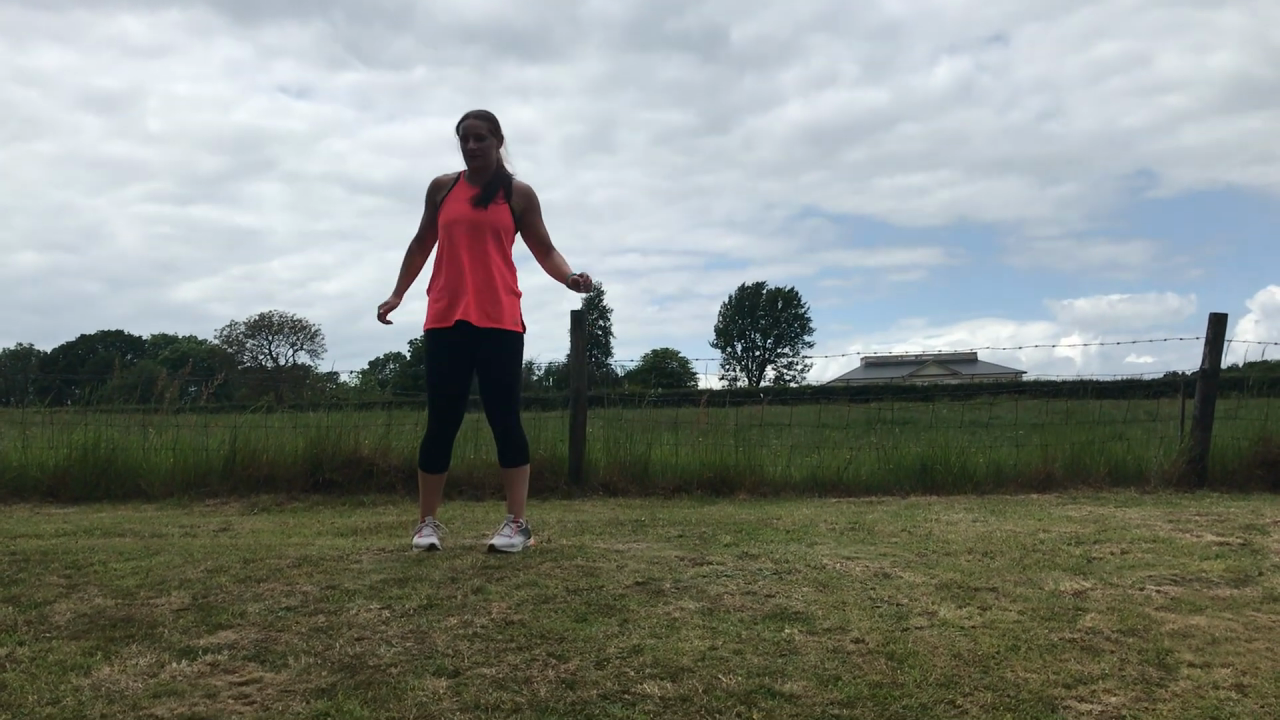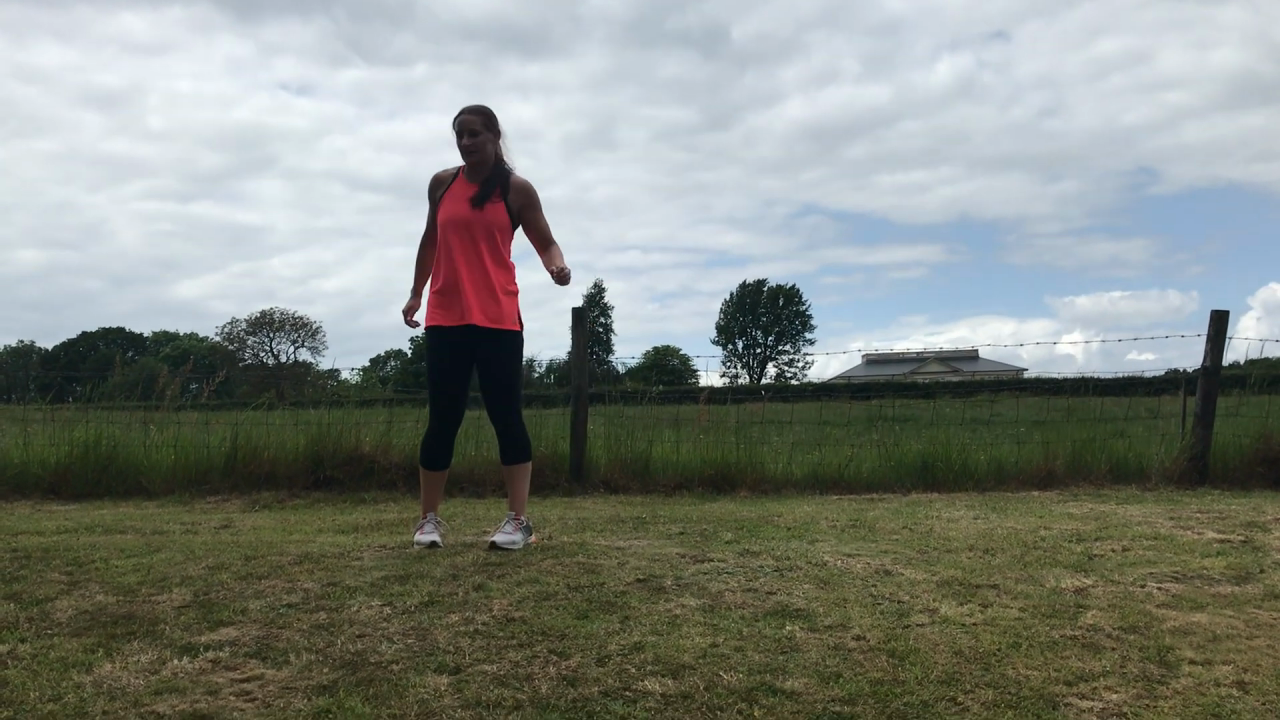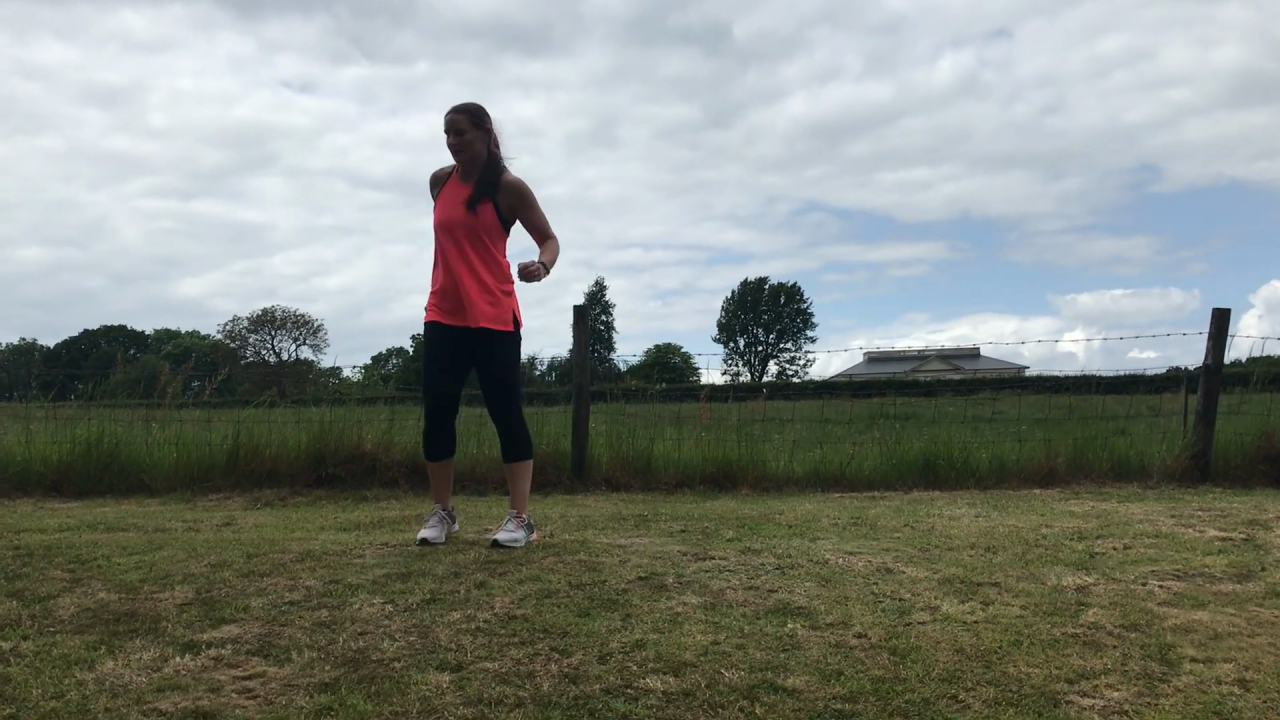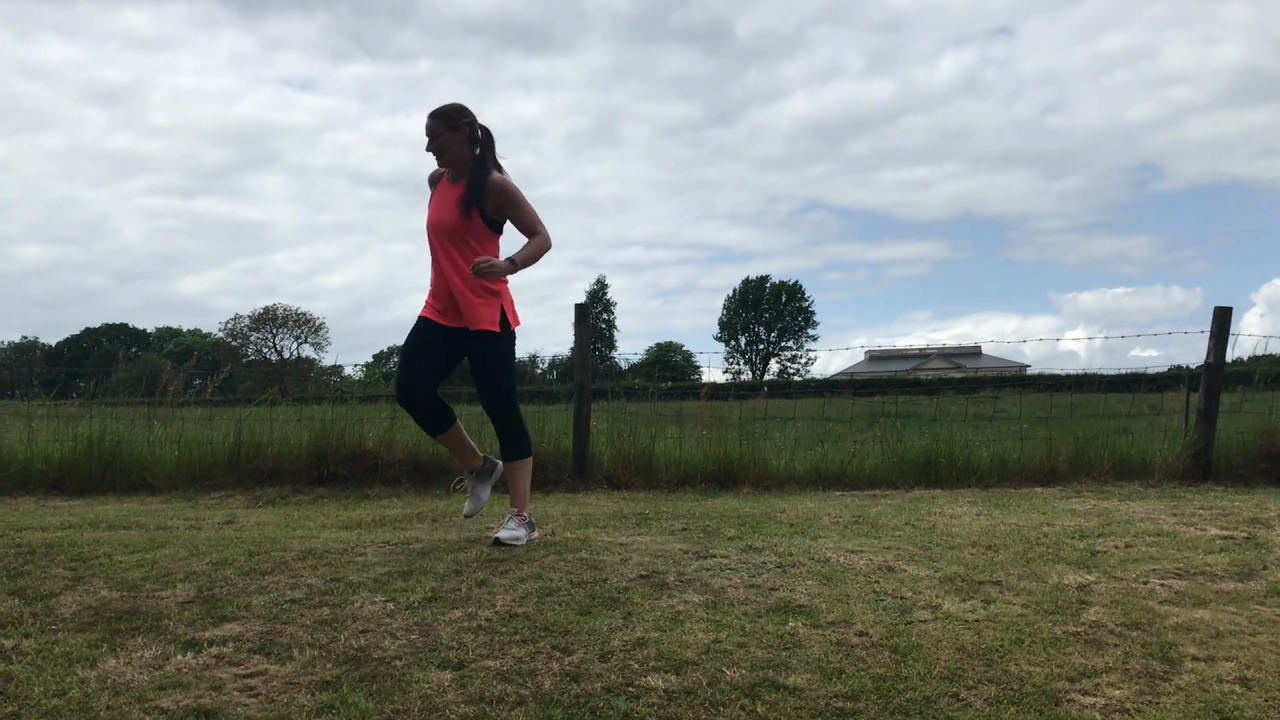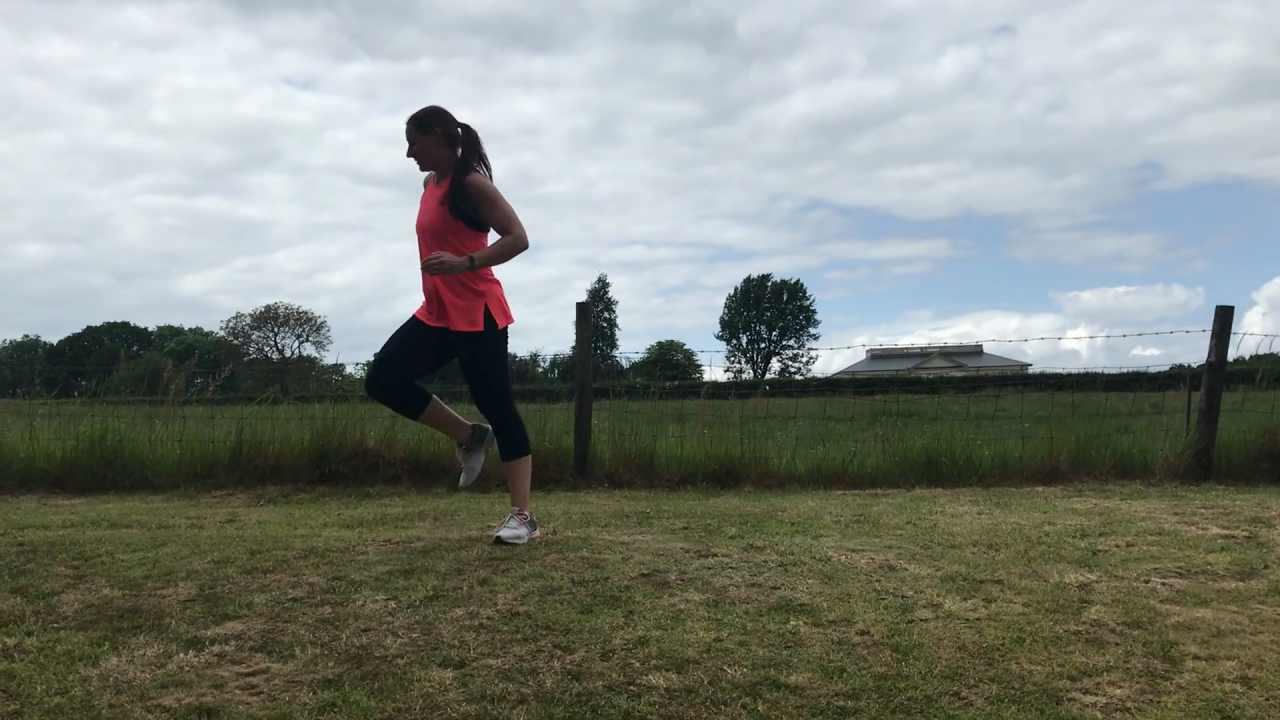
dt=0.1s
person 1, frame 1
left shoulder: (518, 193)
right shoulder: (441, 188)
left elbow: (544, 250)
right elbow: (422, 245)
left wrist: (568, 276)
right wrist: (397, 295)
left hip: (499, 319)
right hip: (445, 320)
left knee: (504, 417)
right knee: (442, 420)
left ankle: (517, 522)
right ankle: (427, 521)
person 1, frame 2
left shoulder: (517, 189)
right shoulder: (442, 183)
left elbow: (546, 243)
left wrist: (558, 268)
right wrist: (414, 295)
left hip: (497, 318)
right hip: (446, 318)
left knee: (506, 415)
right knee: (443, 418)
left ankle: (518, 520)
right ankle: (429, 518)
person 1, frame 3
left shoulder: (508, 185)
right shoulder: (439, 181)
left elbow: (548, 239)
left wrist: (540, 266)
left hip: (495, 317)
right hip: (444, 315)
left knee: (505, 412)
right knee: (439, 409)
left ankle: (520, 518)
right ankle: (441, 510)
person 1, frame 4
left shoulder: (495, 185)
right shoulder: (437, 181)
left elbow: (541, 237)
left wrist: (512, 263)
left hip: (488, 315)
right hip: (440, 314)
left knee: (502, 410)
right knee: (411, 390)
left ankle: (521, 516)
right ankle: (478, 466)
person 1, frame 5
left shoulder: (473, 184)
right shoulder: (432, 183)
left elbow: (518, 238)
left wrist: (465, 264)
left hip: (480, 317)
right hip: (437, 314)
left knee: (497, 408)
right knee: (383, 379)
left ankle: (522, 515)
right ankle: (469, 437)
